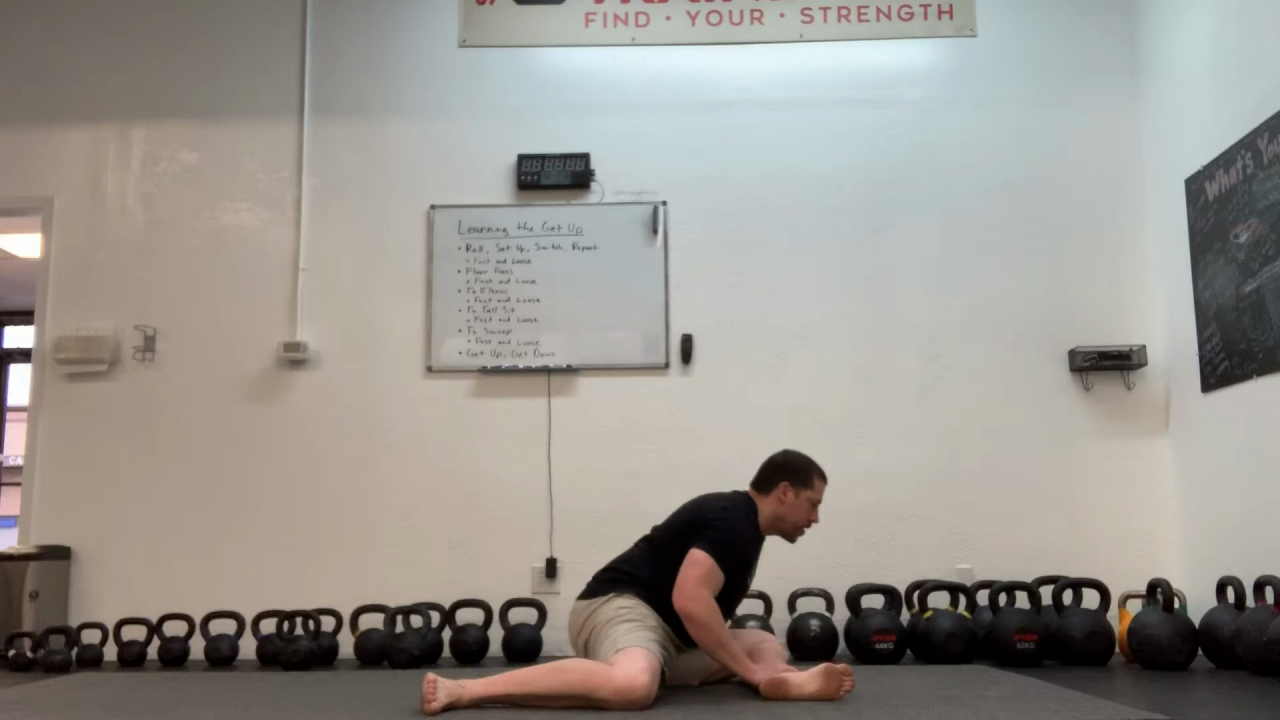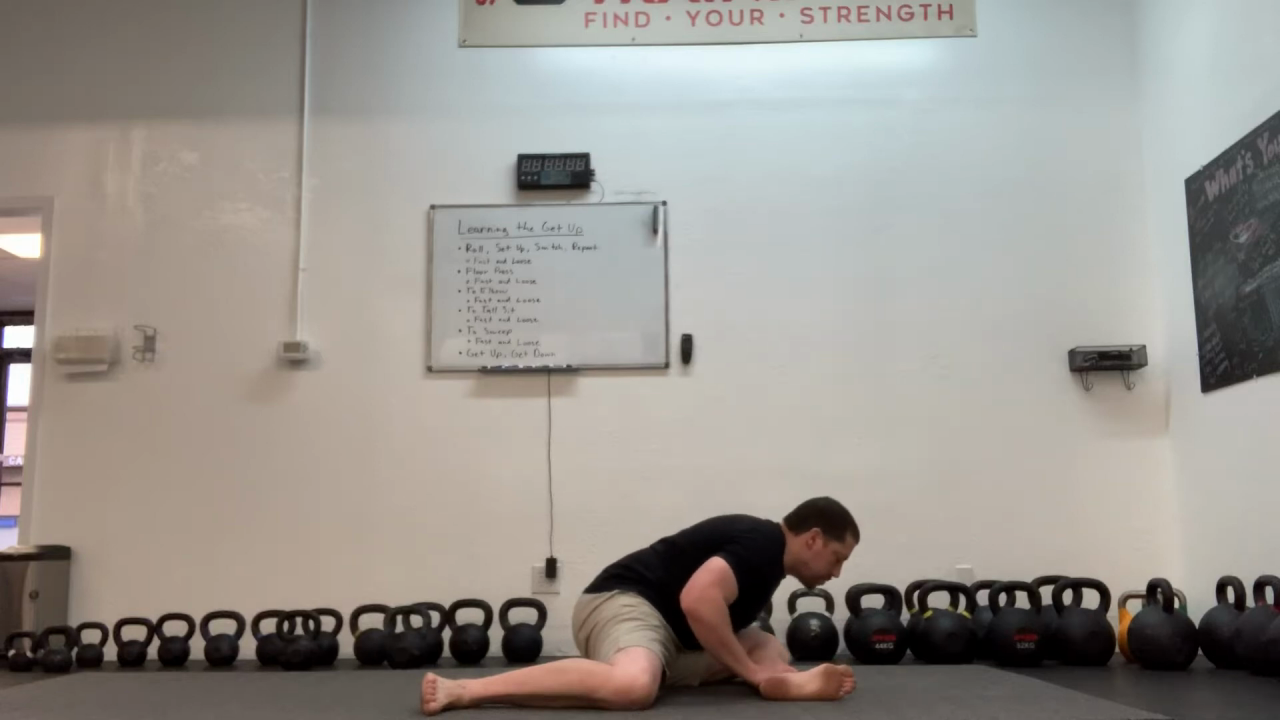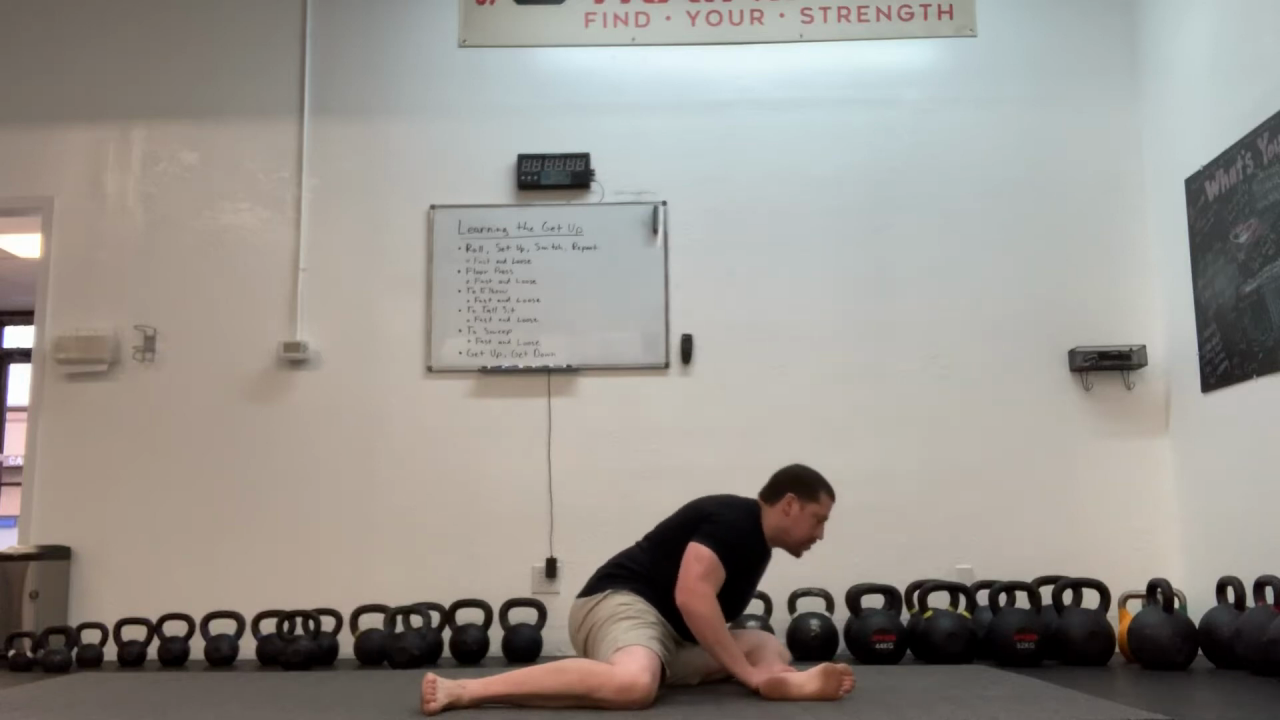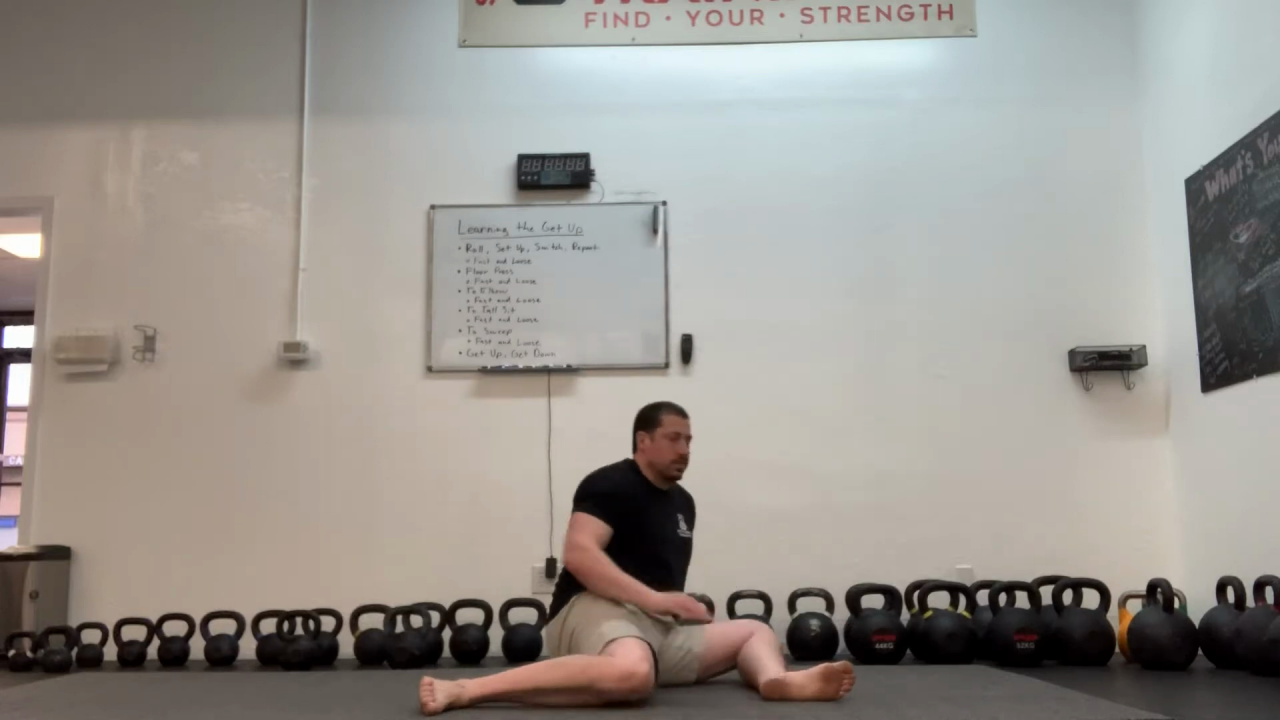
dt=1s
person 1, frame 1
left shoulder: (742, 524)
right shoulder: (732, 520)
left elbow: (702, 608)
right elbow: (690, 601)
right wrist: (752, 672)
right hip: (618, 606)
left knee: (766, 644)
right knee: (632, 685)
right ankle: (462, 690)
person 1, frame 2
left shoulder: (765, 552)
right shoulder: (762, 543)
right elbow: (698, 600)
left wrist: (770, 670)
right wrist: (753, 672)
right hip: (622, 602)
left knee: (771, 648)
right knee: (632, 686)
right ankle: (463, 689)
person 1, frame 3
left shoulder: (758, 541)
right shoulder: (733, 519)
left elbow: (710, 614)
right elbow: (693, 596)
right wrist: (749, 672)
right hip: (621, 604)
left knee: (770, 647)
right knee: (632, 684)
right ankle: (462, 690)
person 1, frame 4
left shoulder: (682, 502)
right shoulder: (613, 484)
right elbow: (579, 552)
right wrist: (649, 597)
left hip: (656, 633)
right hip: (597, 617)
left knee: (755, 631)
right knee: (629, 676)
left ankle: (776, 677)
right ankle: (462, 690)
